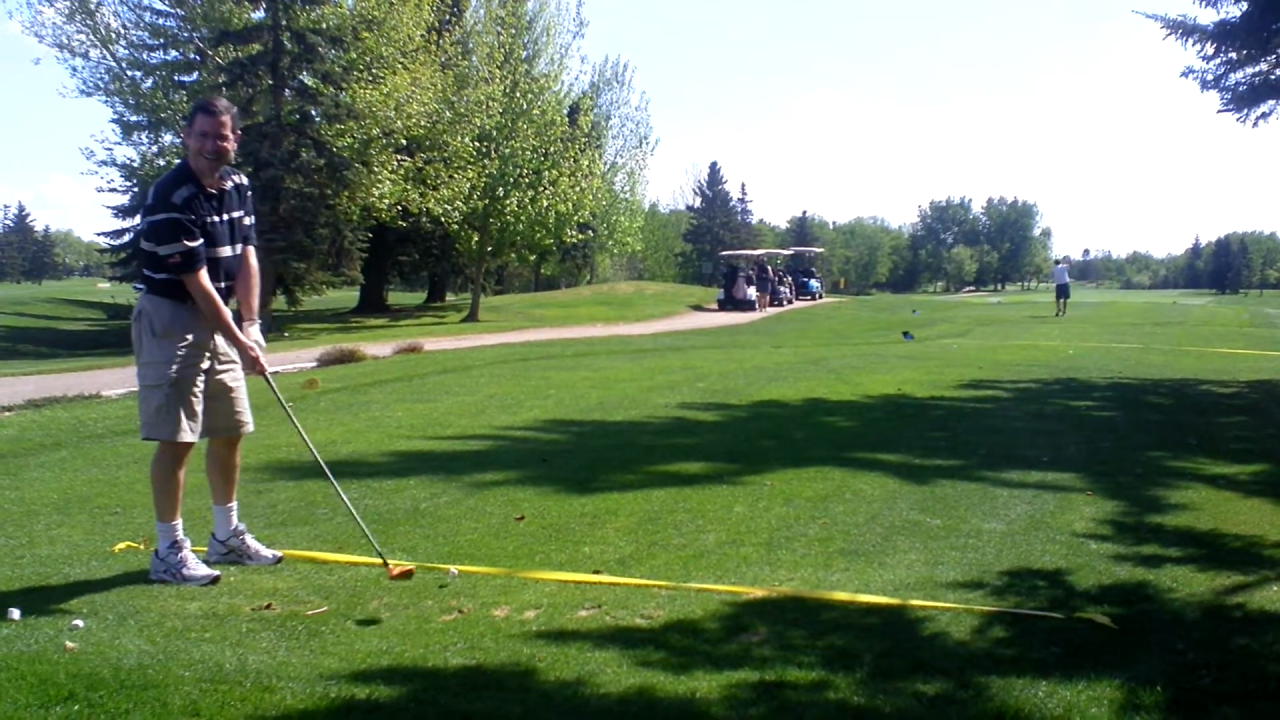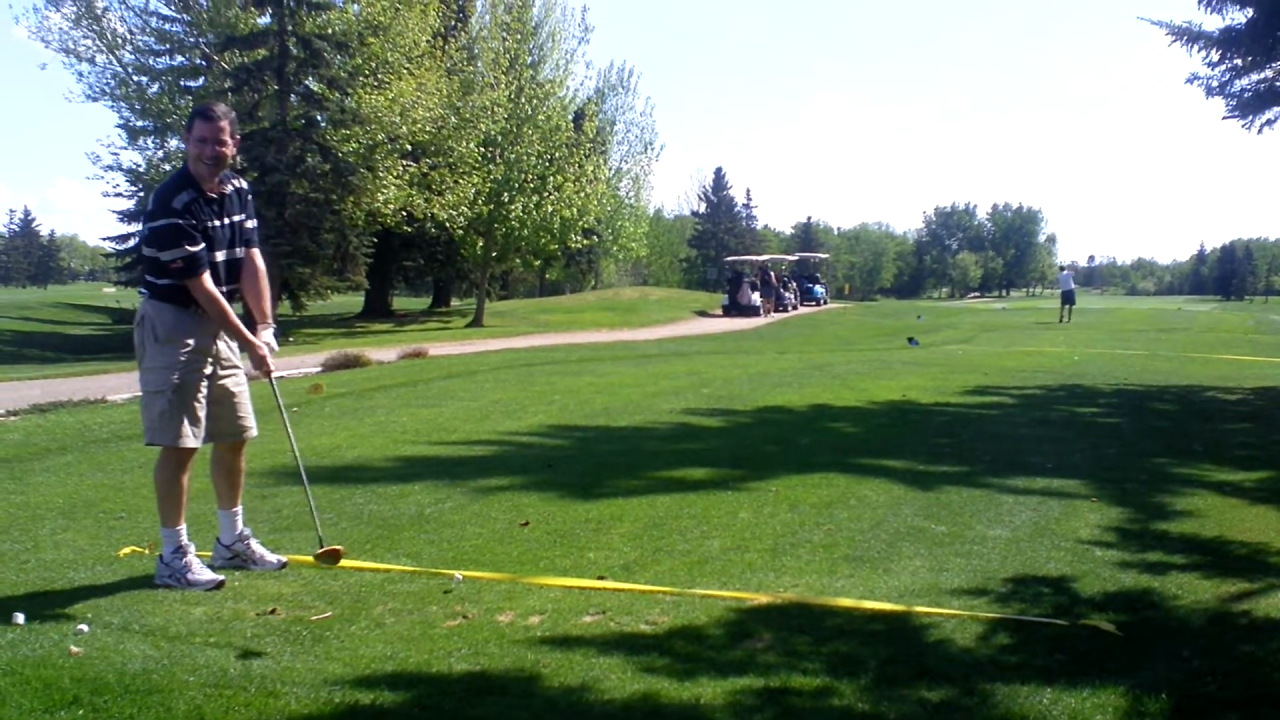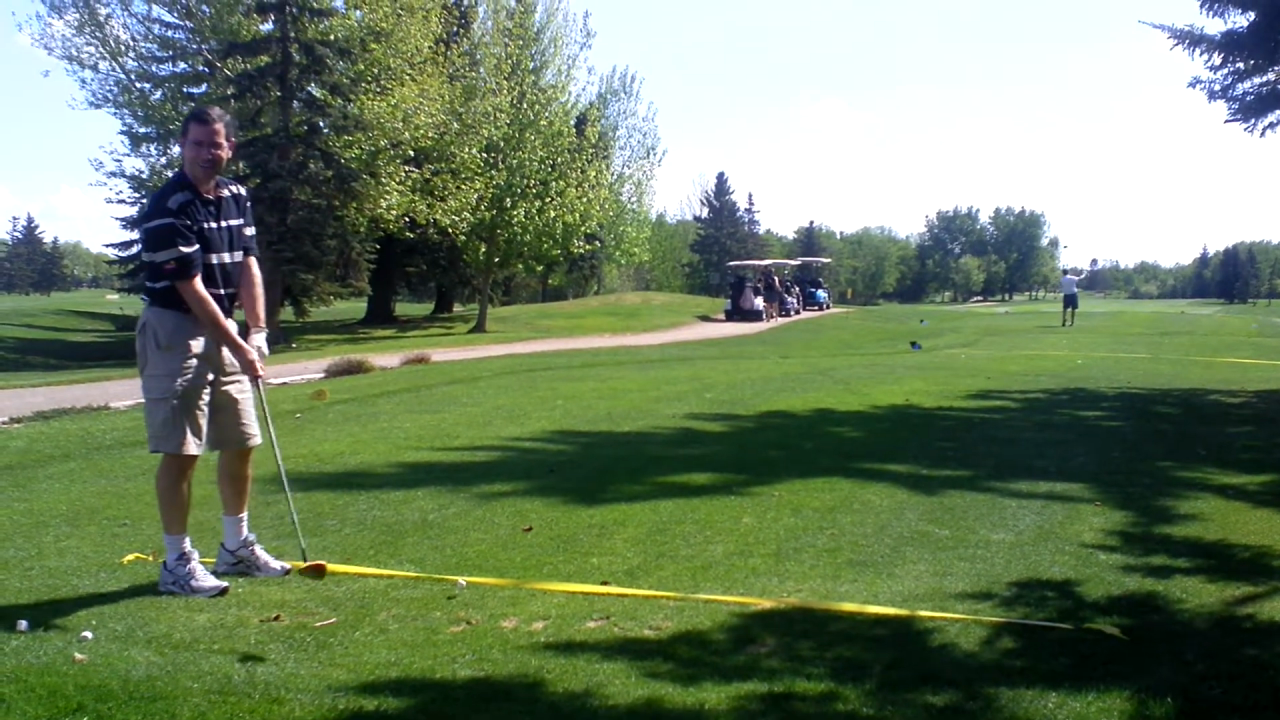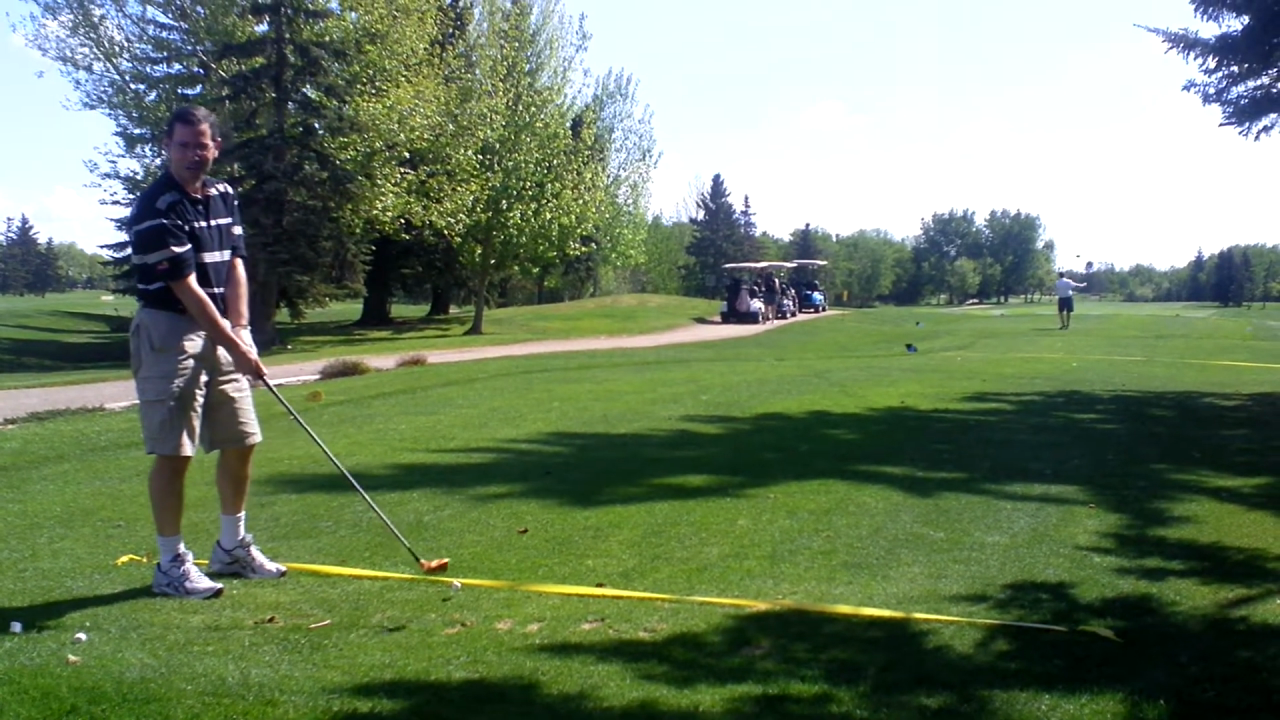
dt=0.4s
person 1, frame 1
left shoulder: (238, 186)
right shoulder: (170, 197)
left elbow: (246, 260)
right elbow: (197, 282)
left wrist: (251, 326)
right wrist: (239, 343)
left hip: (216, 319)
right hip: (171, 319)
left knee: (229, 431)
right knee: (176, 438)
left ankle: (228, 536)
right ankle: (169, 551)
person 1, frame 2
left shoulder: (238, 190)
right shoulder: (171, 203)
left elbow: (250, 261)
right elbow: (201, 287)
left wrist: (265, 327)
right wrist: (248, 342)
left hip: (219, 324)
right hip: (172, 324)
left knee: (234, 435)
right knee: (178, 443)
left ankle: (232, 540)
right ankle: (174, 556)
person 1, frame 3
left shoulder: (236, 196)
right shoulder: (168, 207)
left elbow: (248, 267)
right elbow: (192, 290)
left wrist: (256, 333)
right wrist: (236, 349)
left hip: (223, 329)
right hip: (175, 331)
left knee: (240, 442)
right knee: (180, 450)
left ankle: (236, 546)
right ankle: (177, 562)
person 1, frame 4
left shoulder: (223, 195)
right shoulder: (155, 208)
left elbow: (234, 266)
right elbow: (187, 289)
left wrist: (241, 330)
right wrist: (235, 347)
left hip: (219, 332)
right hip: (169, 332)
left knee: (240, 441)
right knee: (173, 451)
left ankle: (232, 547)
right ankle: (171, 564)
